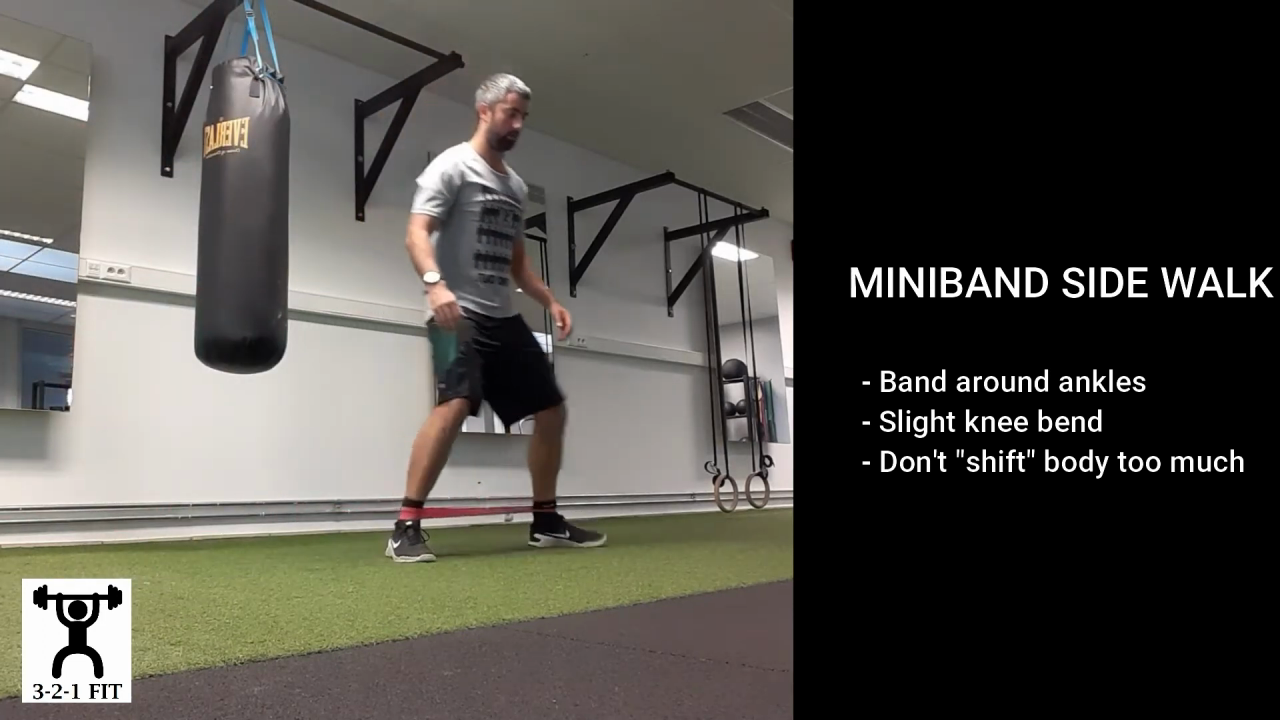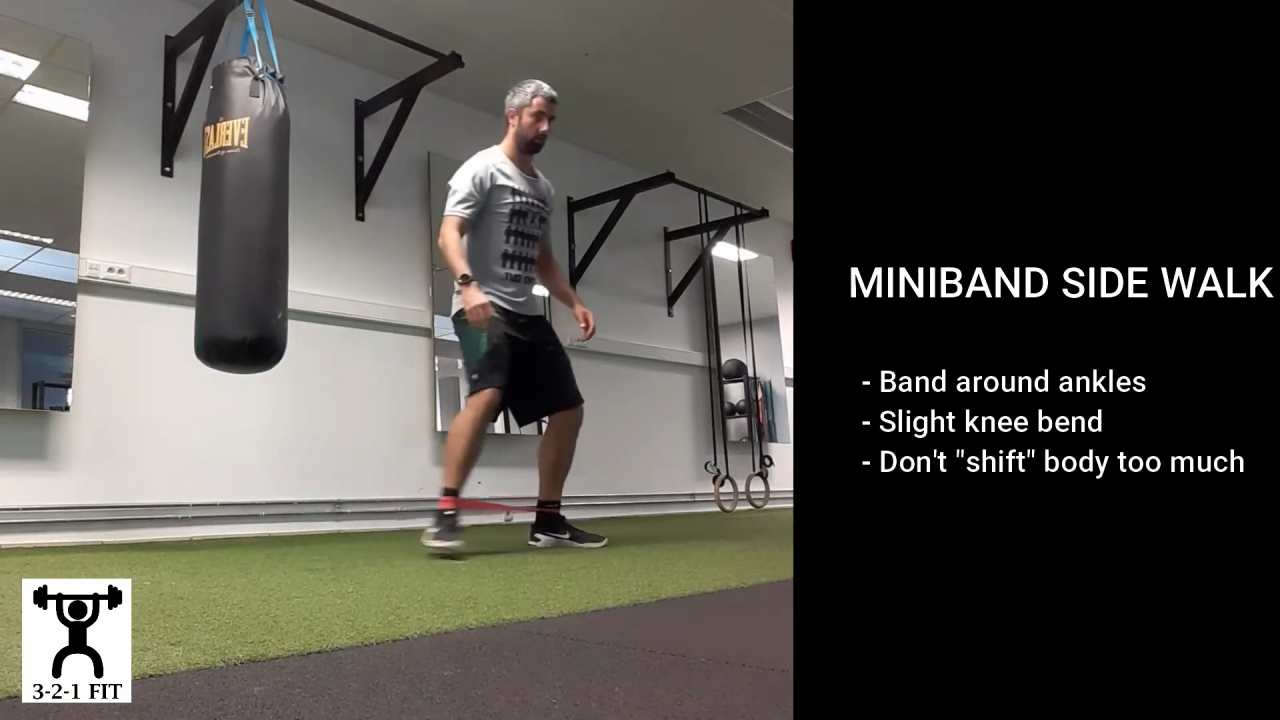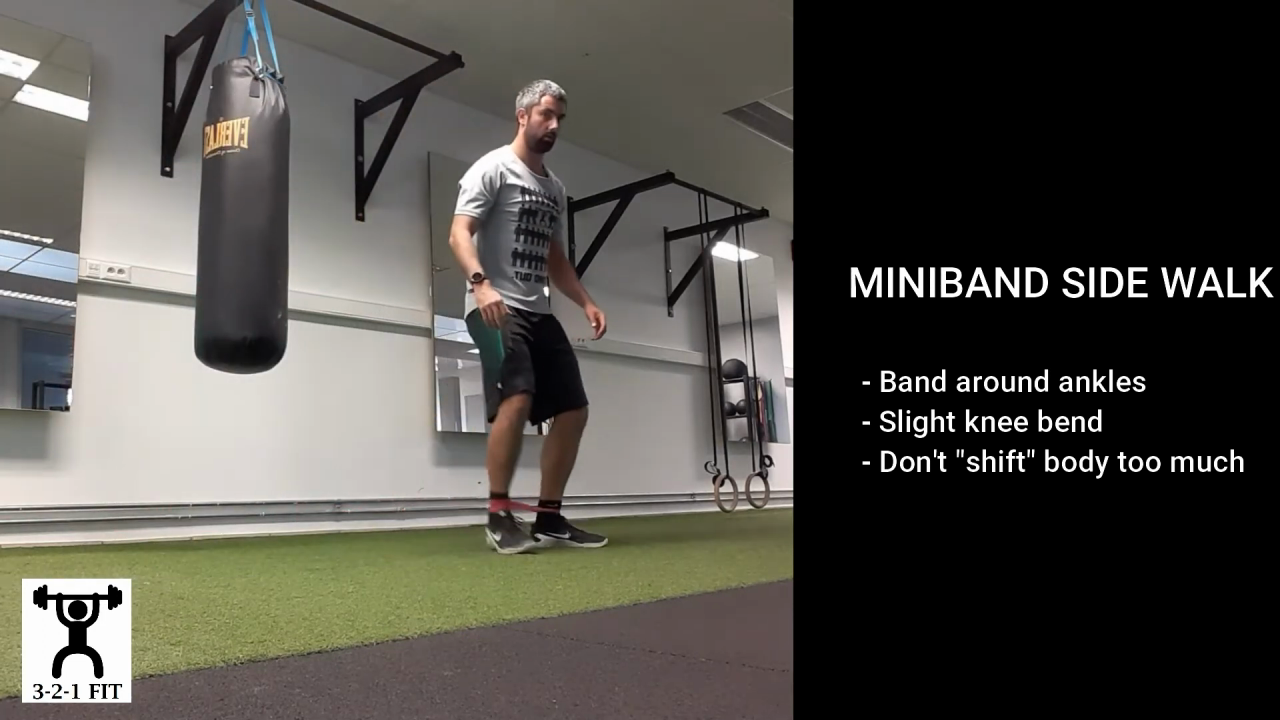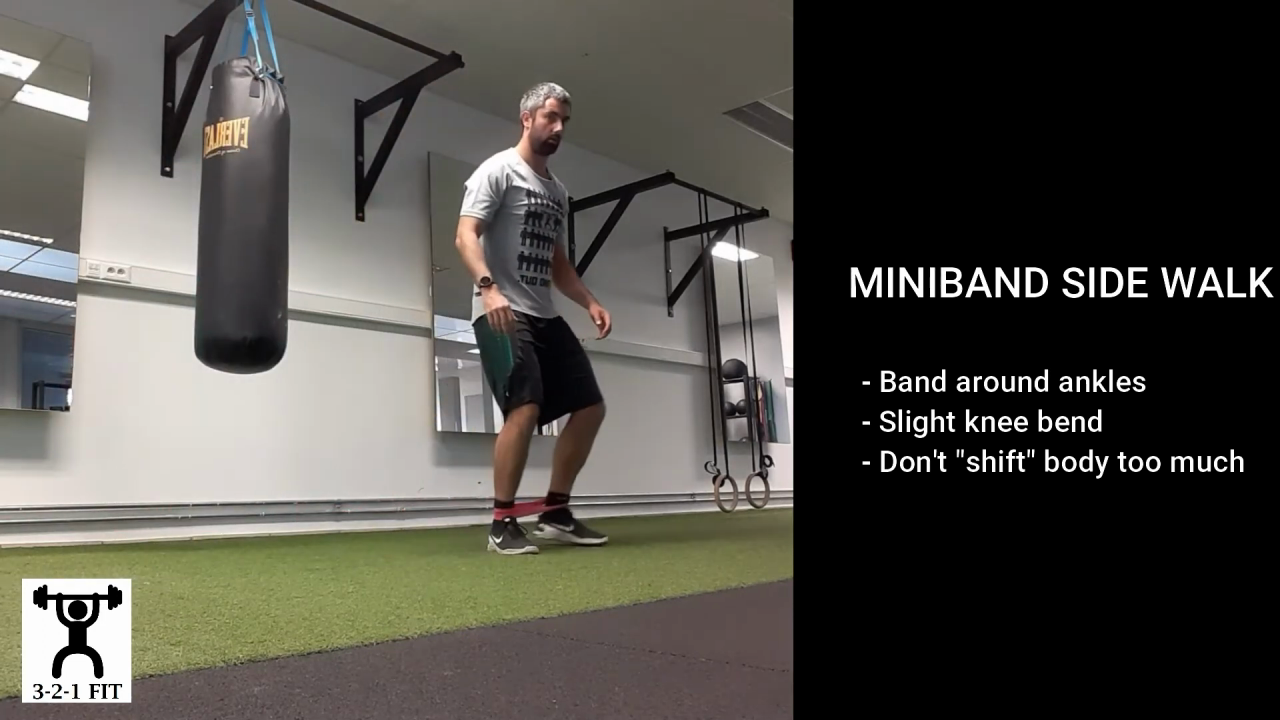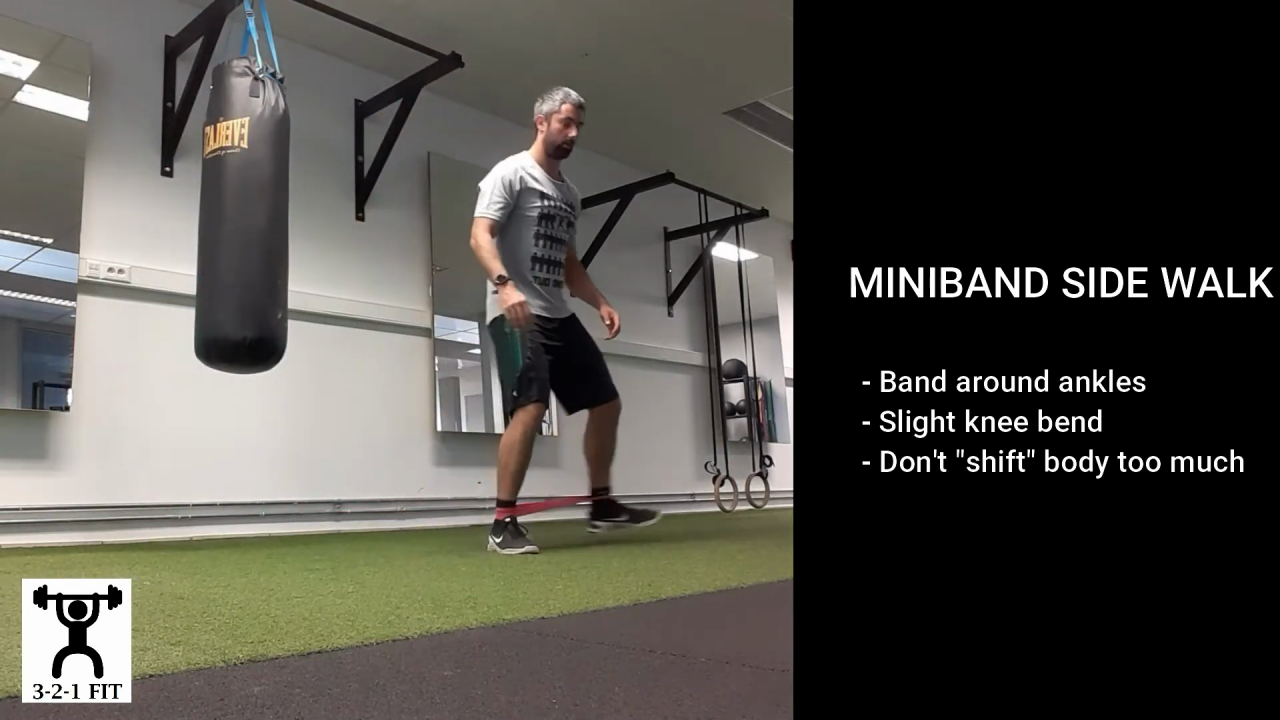
dt=0.2s
person 1, frame 1
left shoulder: (515, 185)
right shoulder: (452, 166)
right elbow: (418, 231)
left wrist: (549, 300)
right wrist: (436, 283)
left hip: (504, 316)
right hip: (459, 313)
left knee: (550, 408)
right knee: (454, 404)
left ankle: (545, 520)
right ankle: (406, 526)
person 1, frame 2
left shoulder: (543, 187)
right shoulder: (483, 169)
right elbow: (449, 233)
left wrist: (575, 303)
right wrist: (467, 284)
left hip: (528, 313)
right hip: (485, 311)
left knee: (568, 410)
right knee: (486, 395)
left ankle: (548, 520)
right ankle: (445, 512)
person 1, frame 3
left shoulder: (554, 187)
right shoulder: (493, 168)
right elbow: (460, 233)
left wrist: (586, 301)
right wrist: (480, 283)
left hip: (538, 312)
right hip: (496, 309)
left knee: (573, 411)
right knee: (516, 399)
left ankle: (549, 518)
right ankle: (499, 515)
person 1, frame 4
left shoulder: (557, 189)
right shoulder: (498, 170)
right elbow: (466, 235)
left wrist: (590, 302)
right wrist: (488, 287)
left hip: (545, 315)
right hip: (503, 314)
left knee: (589, 408)
right knee: (525, 409)
left ankle: (555, 512)
right ankle: (502, 523)
person 1, frame 5
left shoulder: (568, 191)
right shoulder: (512, 172)
right elbow: (481, 236)
left wrist: (601, 302)
right wrist: (504, 285)
left hip: (559, 315)
right hip: (518, 315)
left knee: (606, 402)
right knee: (530, 408)
left ankle: (602, 505)
right ankle: (503, 523)
